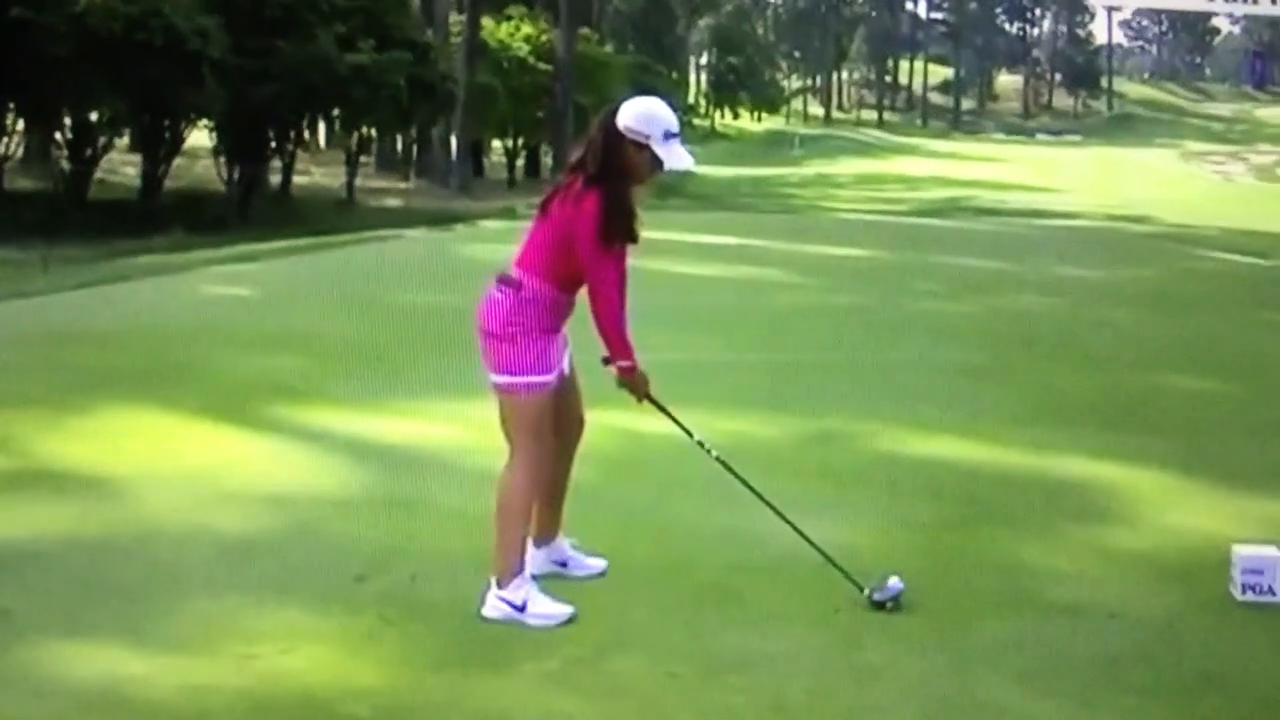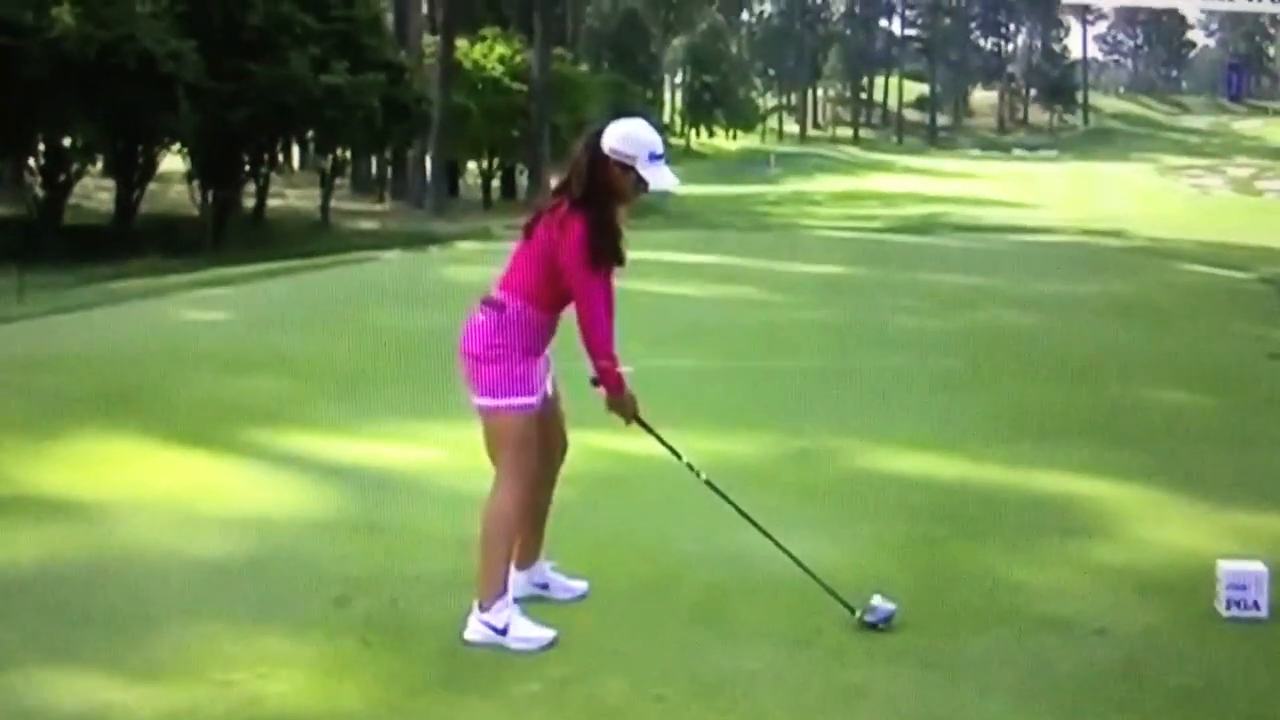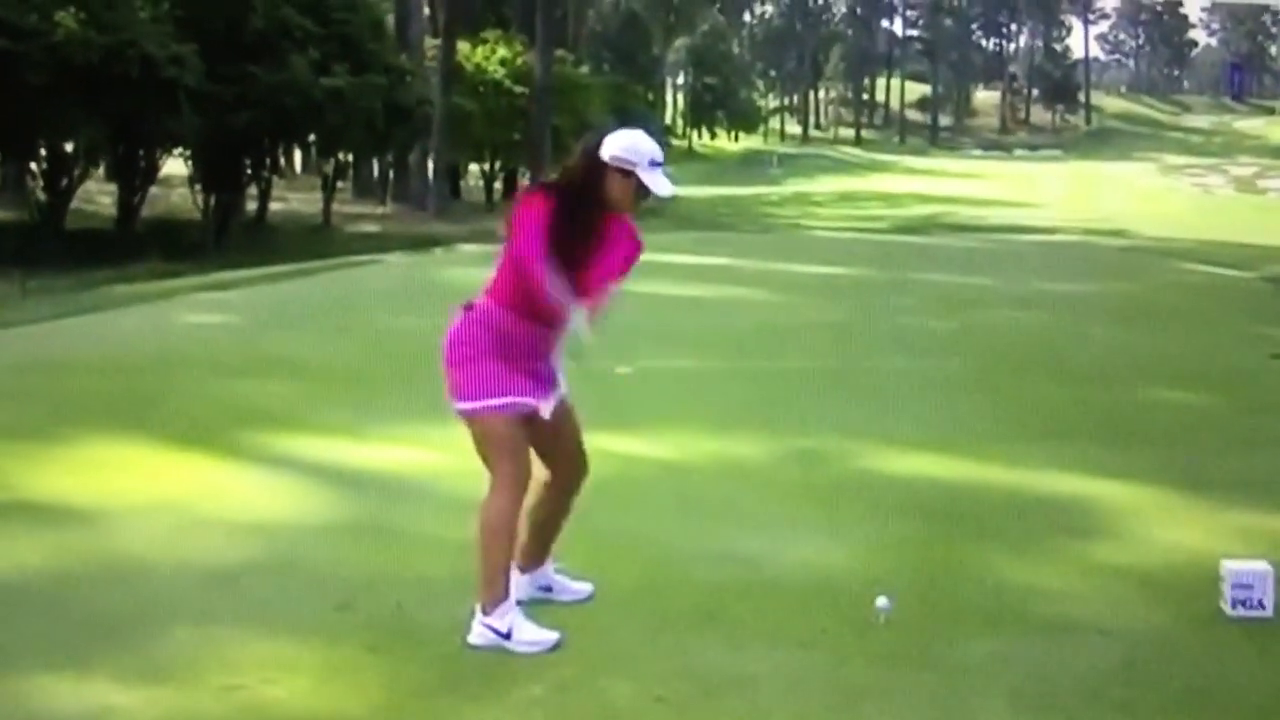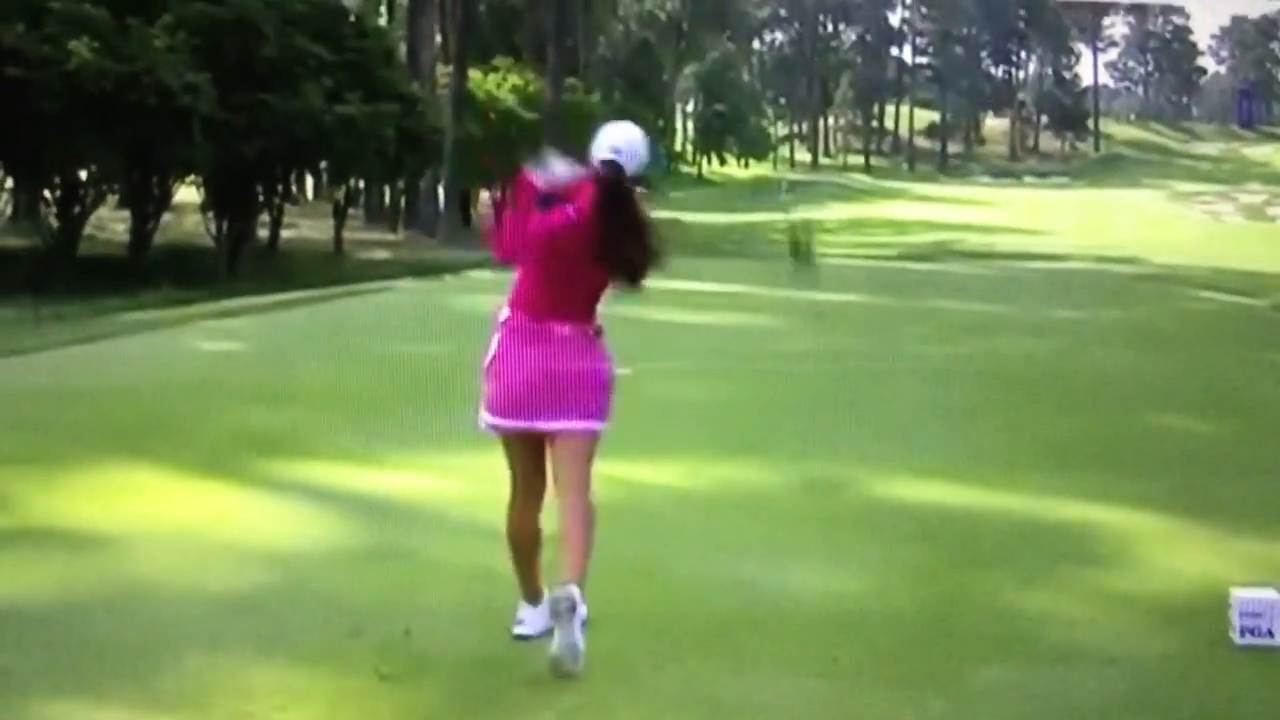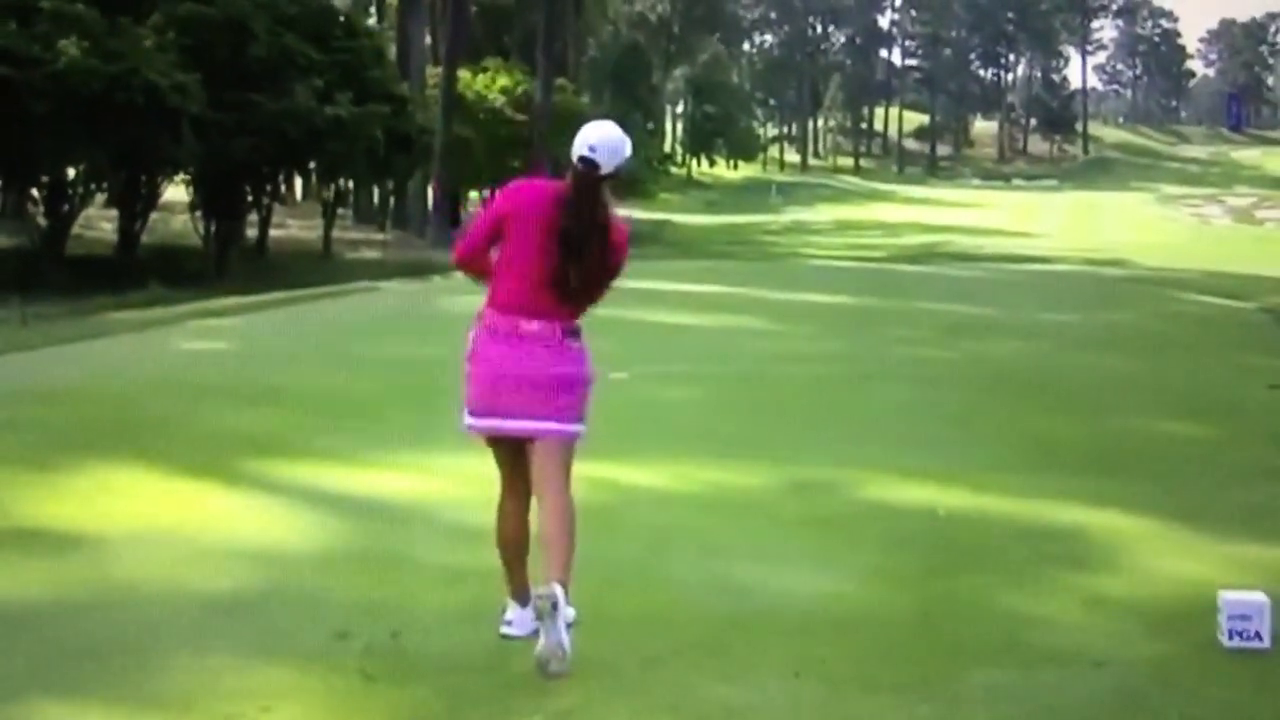
dt=1s
person 1, frame 1
left shoulder: (610, 194)
right shoulder: (588, 201)
left elbow: (613, 276)
right elbow: (602, 289)
left wrist: (622, 355)
right wrist: (626, 362)
left hip: (544, 320)
right hip: (518, 320)
left knee: (568, 429)
right knee: (530, 451)
left ankle: (545, 547)
right ankle: (507, 589)
person 1, frame 2
left shoulder: (596, 216)
right shoulder: (573, 223)
left elbow: (601, 298)
right elbow: (589, 309)
left wrist: (609, 372)
right wrist: (614, 384)
left hip: (526, 342)
right hip: (501, 341)
left knee: (551, 451)
right knee: (515, 473)
left ankle: (527, 569)
right ankle: (490, 612)
person 1, frame 3
left shoulder: (625, 236)
right shoulder: (544, 202)
left elbow: (603, 277)
right elbow: (527, 251)
left wrist: (580, 306)
right wrist: (558, 295)
left hip: (535, 357)
right hip: (483, 346)
left knee: (570, 468)
right knee: (513, 477)
left ankle: (530, 572)
right ankle: (493, 617)
person 1, frame 4
left shoulder: (572, 218)
right shoulder: (623, 216)
left elbow: (507, 247)
right elbow: (549, 184)
left wrist: (537, 184)
right wrist: (545, 180)
left hip: (520, 350)
right hip: (581, 359)
left knee: (525, 490)
right knee: (574, 489)
left ankle: (533, 606)
right ankle: (569, 594)
person 1, frame 5
left shoulder: (521, 194)
right shoulder: (614, 234)
left elbow: (465, 255)
right elbow: (582, 298)
left hip: (496, 347)
right hip: (557, 357)
left knee: (514, 488)
right knee: (552, 488)
left ankle: (519, 606)
right ankle: (554, 597)
